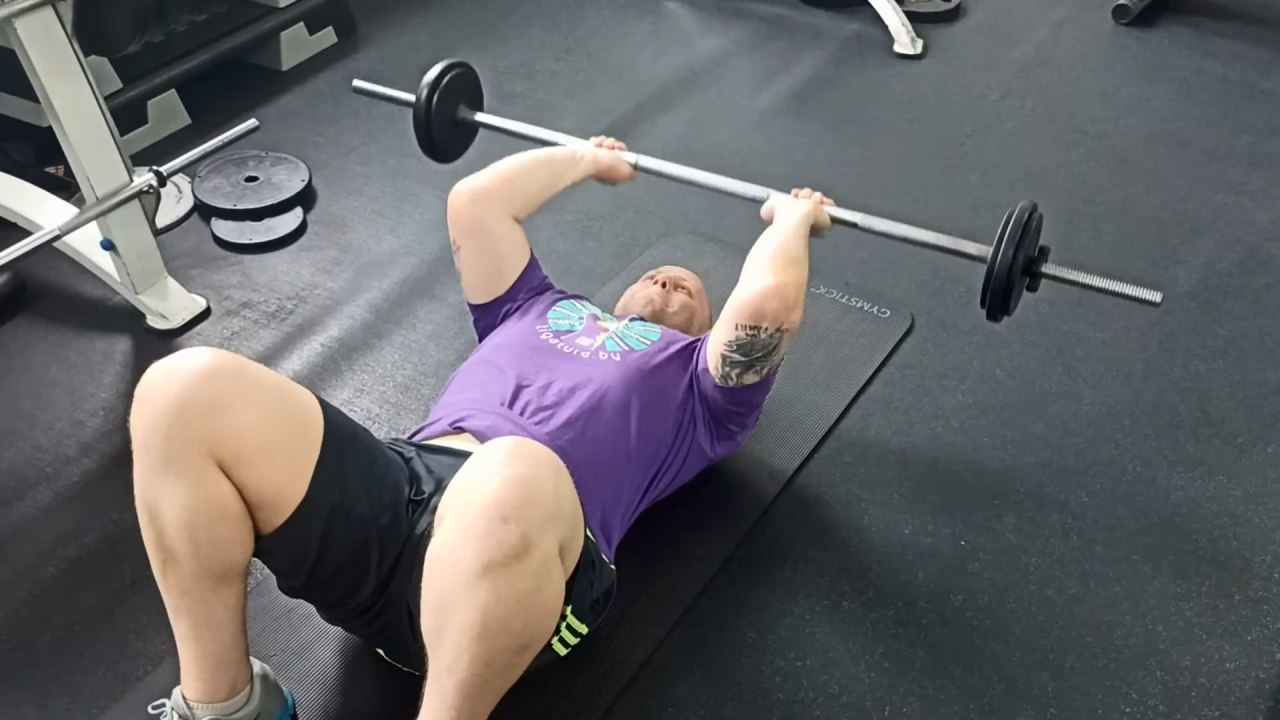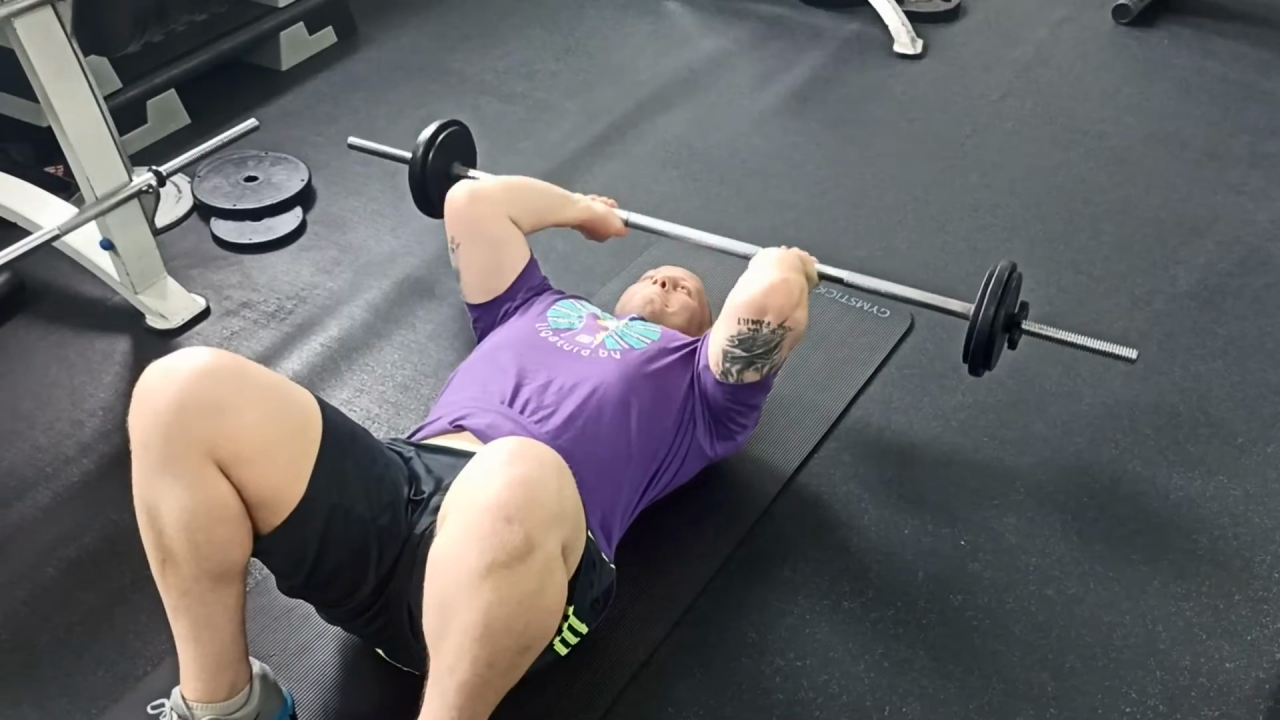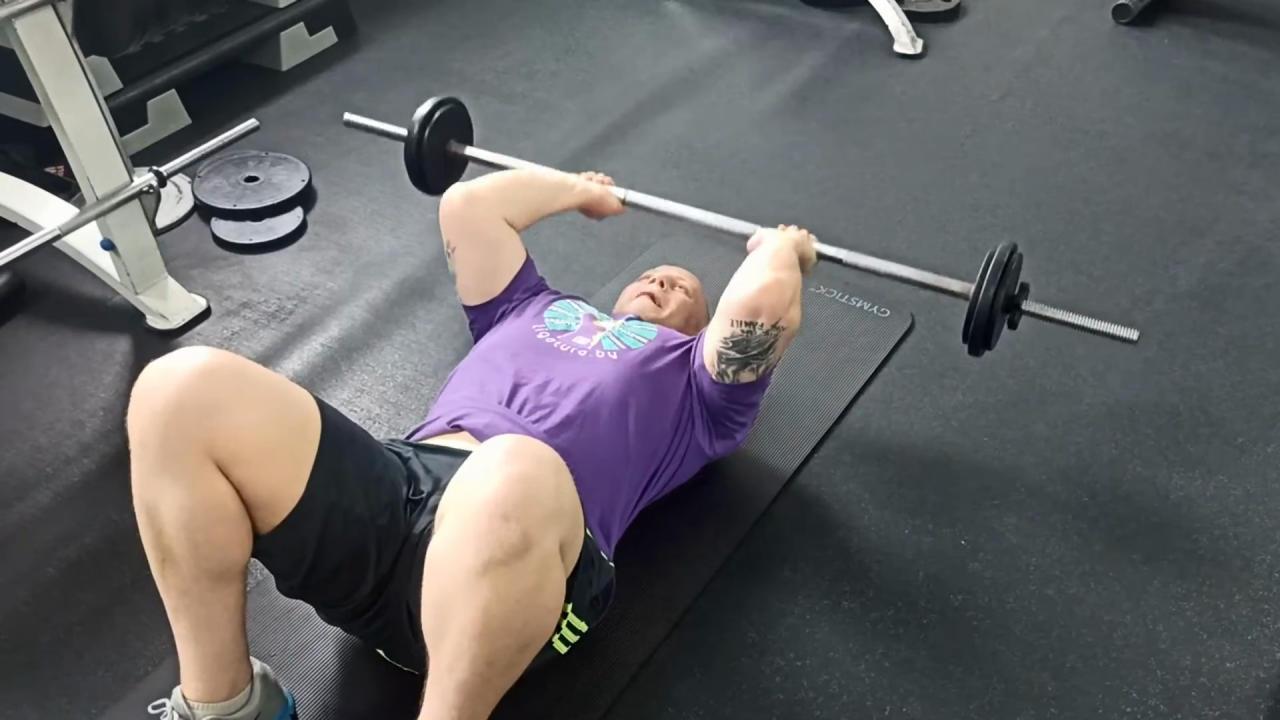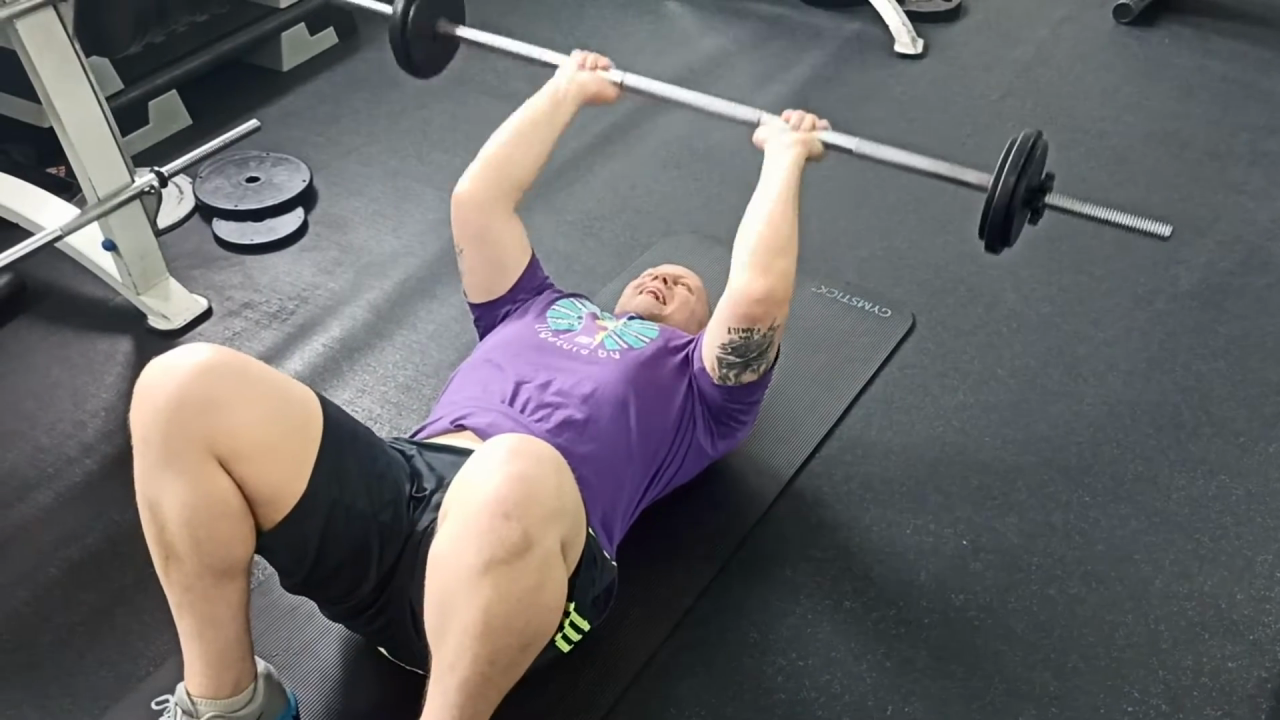
dt=0.2s
person 1, frame 1
left shoulder: (700, 381)
right shoulder: (544, 309)
left elbow: (768, 303)
right elbow: (473, 205)
left wrist: (791, 220)
right wrist: (585, 160)
left hip: (524, 522)
right hip: (392, 495)
left knee: (510, 486)
right knee: (184, 390)
person 1, frame 2
left shoulder: (699, 382)
right shoulder: (542, 312)
left elbow: (771, 307)
right elbow: (471, 202)
left wrist: (781, 264)
right wrist: (581, 210)
left hip: (523, 528)
right hip: (397, 486)
left knee: (512, 486)
right knee: (183, 390)
person 1, frame 3
left shoulder: (696, 381)
right shoulder: (546, 312)
left elbow: (764, 304)
right elbow: (466, 209)
left wrist: (780, 247)
right wrist: (579, 189)
left hip: (522, 521)
right hip: (401, 484)
left knee: (509, 478)
right knee: (181, 390)
person 1, frame 4
left shoulder: (698, 383)
right shoulder: (547, 310)
left elbow: (758, 294)
right elbow: (477, 206)
left wrist: (785, 155)
right wrist: (566, 91)
left hip: (524, 517)
right hip: (398, 486)
left knee: (511, 479)
right knee: (184, 387)
